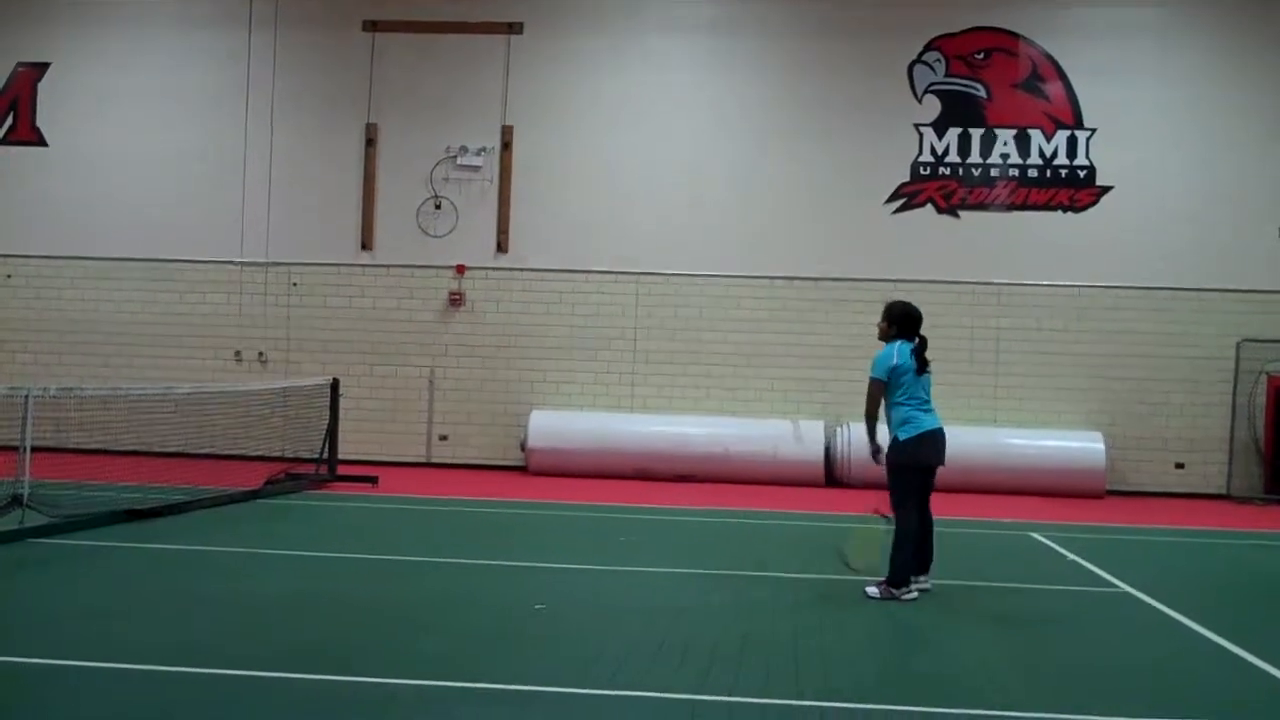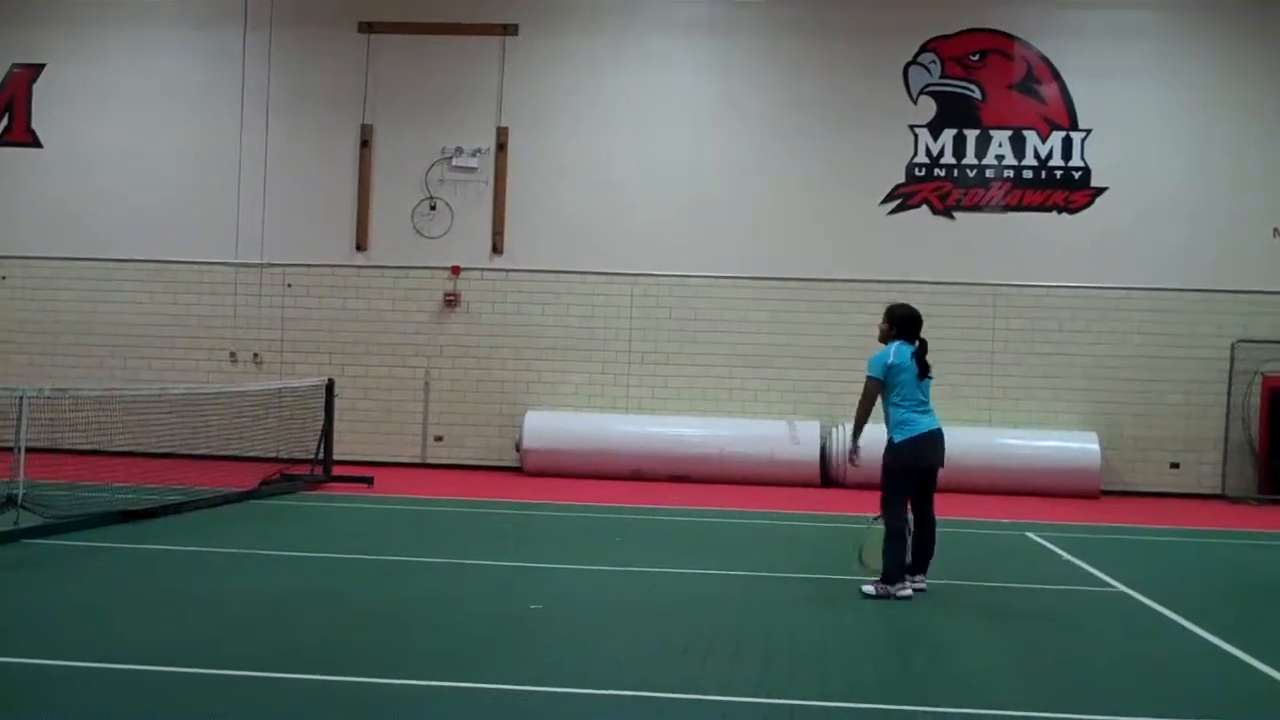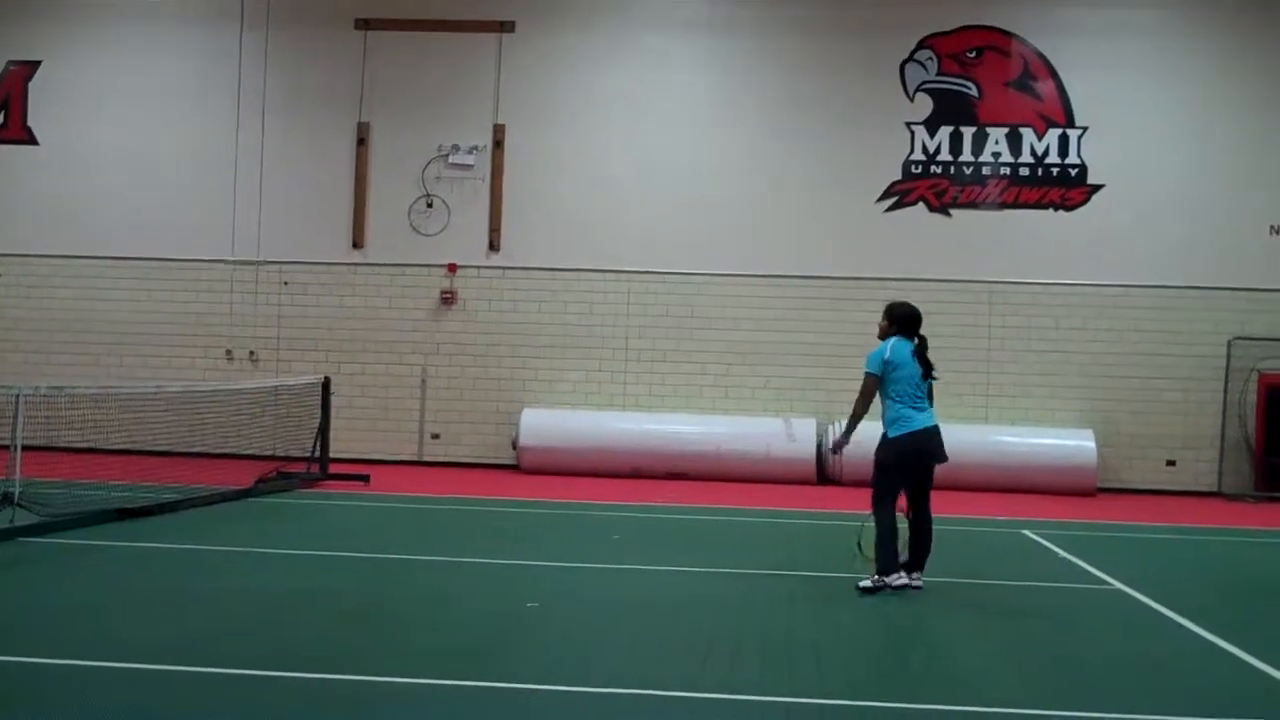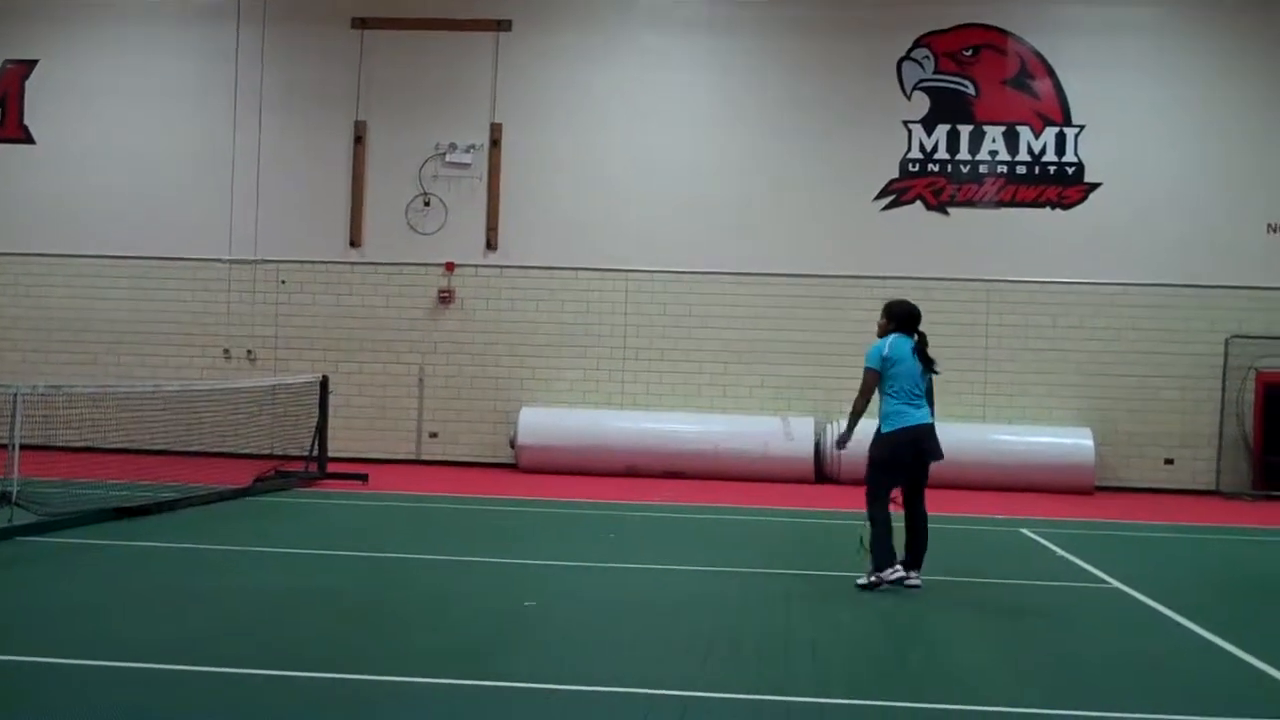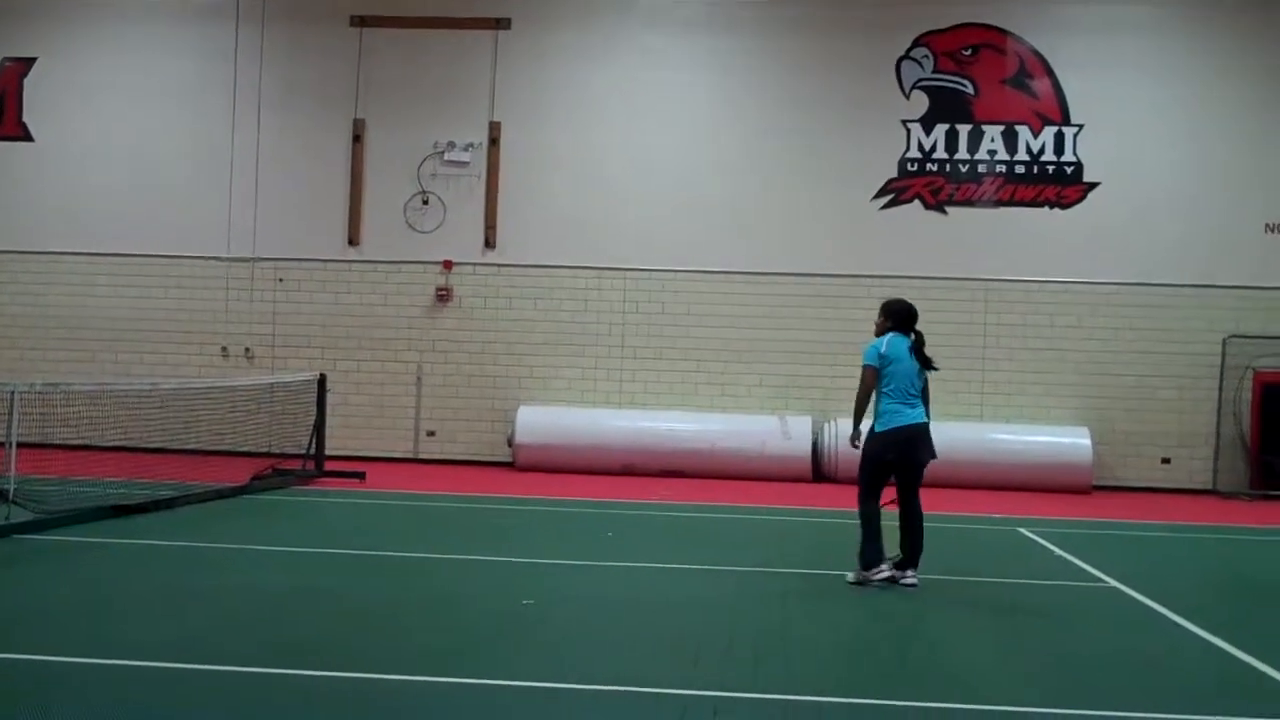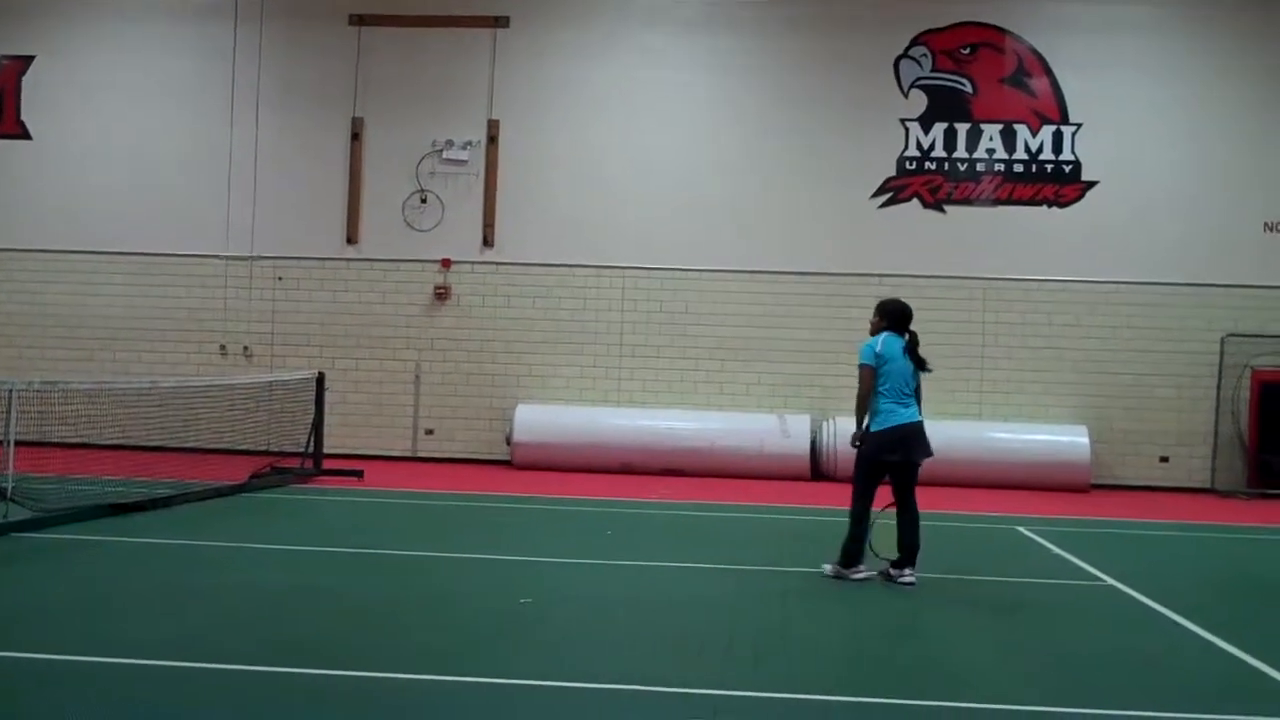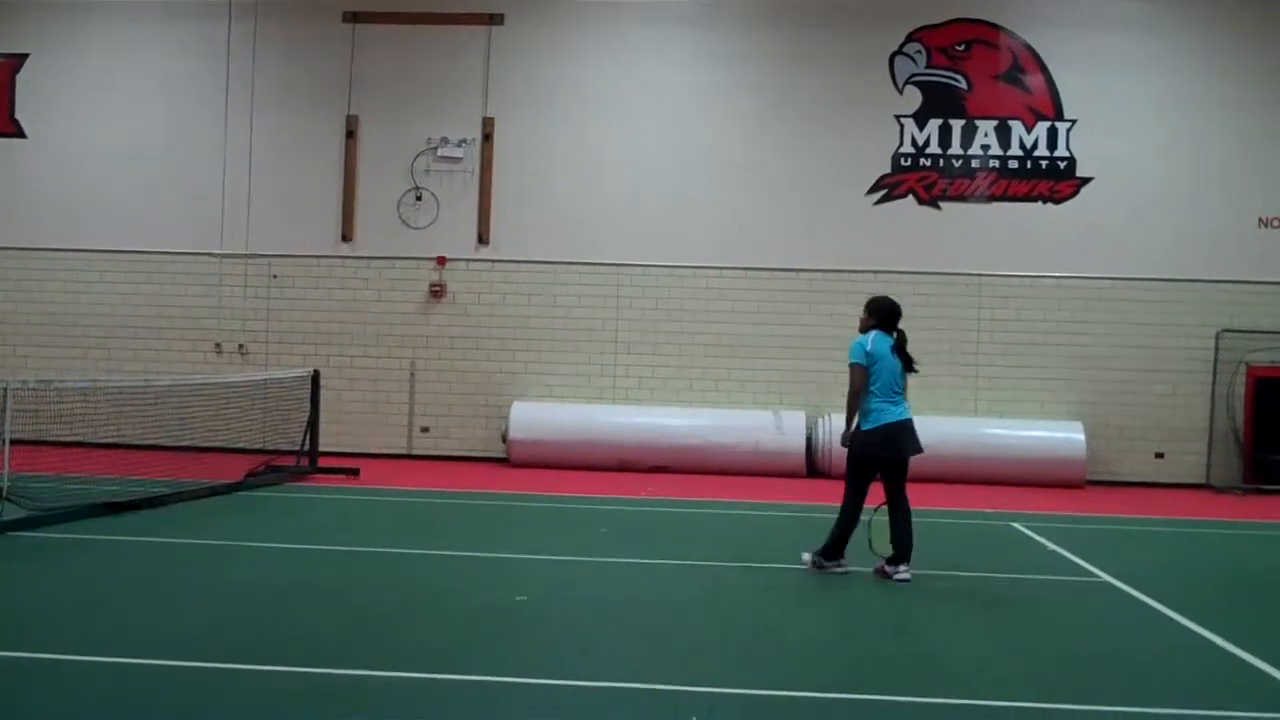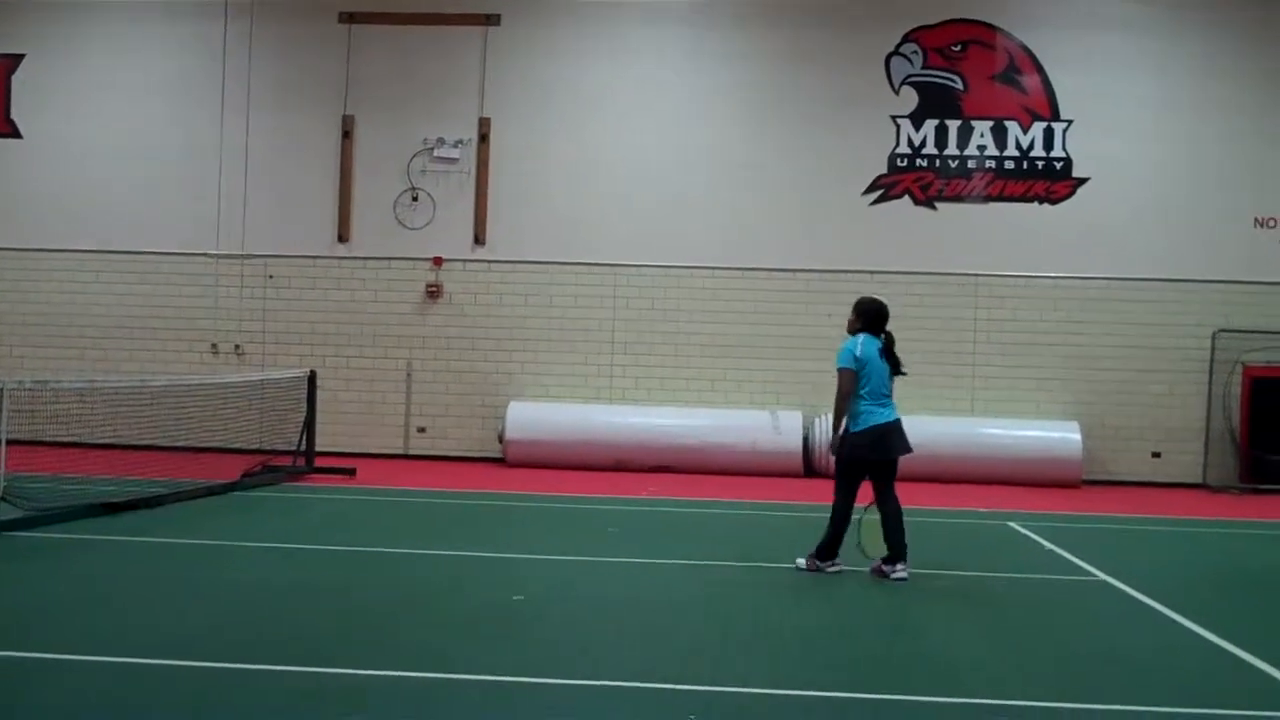
dt=0.1s
person 1, frame 1
left shoulder: (887, 357)
right shoulder: (917, 355)
left elbow: (872, 404)
left wrist: (872, 442)
left hip: (909, 439)
right hip: (932, 434)
left knee: (905, 511)
right knee: (921, 506)
left ankle: (900, 584)
right ankle: (919, 572)
person 1, frame 2
left shoulder: (884, 356)
right shoulder: (918, 358)
left elbow: (867, 402)
left wrist: (854, 440)
left hip: (906, 441)
right hip: (931, 435)
left knee: (894, 509)
right knee: (923, 507)
left ankle: (894, 581)
right ankle: (916, 573)
person 1, frame 3
left shoulder: (882, 352)
right shoulder: (920, 355)
left elbow: (865, 398)
left wrist: (846, 434)
left hip: (900, 437)
right hip: (928, 434)
left knee: (883, 503)
right knee: (919, 504)
left ankle: (889, 571)
right ankle: (914, 570)
person 1, frame 4
left shoulder: (882, 348)
right shoulder: (920, 352)
left elbow: (865, 394)
left wrist: (848, 430)
left hip: (894, 434)
right hip: (923, 431)
left knee: (877, 498)
right knee: (915, 502)
left ankle: (886, 566)
right ankle: (912, 568)
person 1, frame 5
left shoulder: (878, 347)
right shoulder: (916, 351)
left elbow: (865, 391)
left wrist: (856, 428)
left hip: (888, 432)
right hip: (918, 431)
left knee: (868, 497)
right knee: (910, 501)
left ankle: (874, 564)
right ankle: (907, 568)
person 1, frame 6
left shoulder: (873, 346)
right shoulder: (910, 350)
left elbow: (865, 390)
left wrist: (859, 428)
left hip: (883, 431)
right hip: (912, 430)
left knee: (862, 496)
right knee: (906, 499)
left ankle: (851, 563)
right ankle: (905, 566)
person 1, frame 7
left shoulder: (863, 344)
right shoulder: (897, 348)
left elbow: (857, 389)
left wrist: (848, 428)
left hip: (873, 430)
right hip: (901, 428)
left knee: (854, 496)
right knee: (897, 496)
left ankle: (831, 556)
right ankle: (900, 563)
person 1, frame 8
left shoulder: (851, 348)
right shoulder: (885, 350)
left elbow: (845, 393)
left wrist: (836, 432)
left hip: (862, 432)
right hip: (889, 429)
left knee: (844, 497)
right knee: (887, 496)
left ankle: (826, 557)
right ankle: (896, 561)
